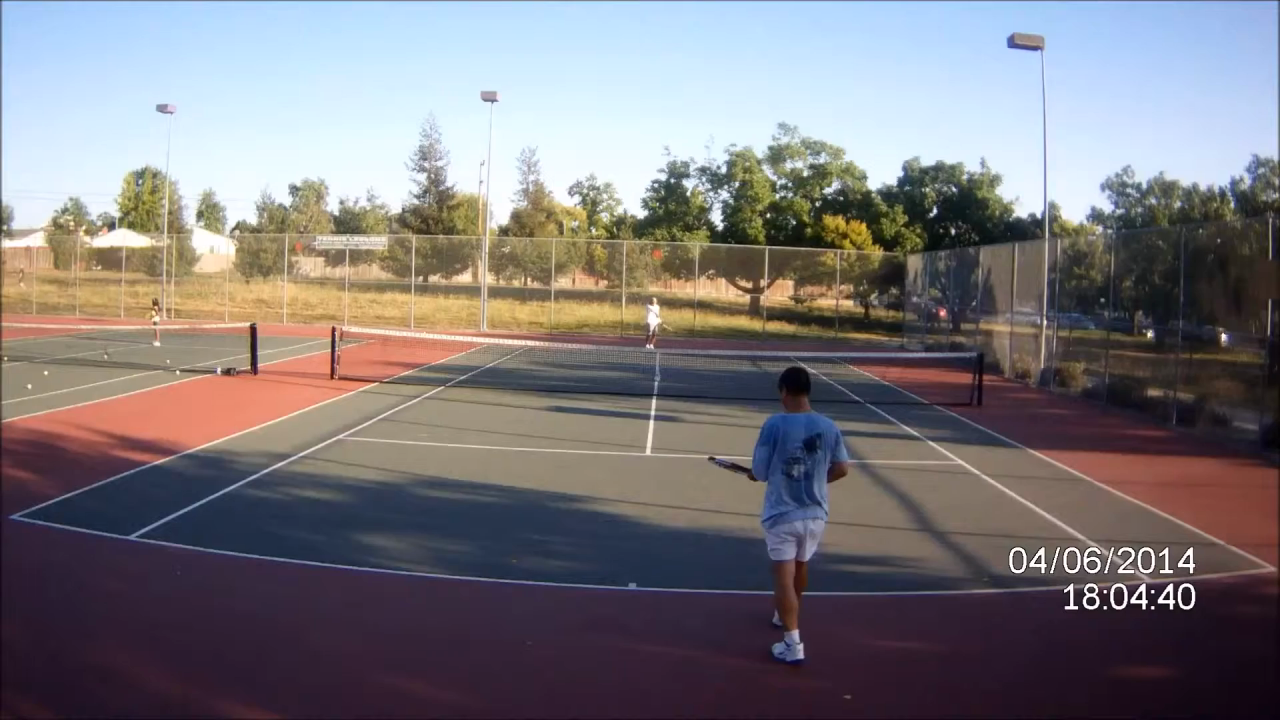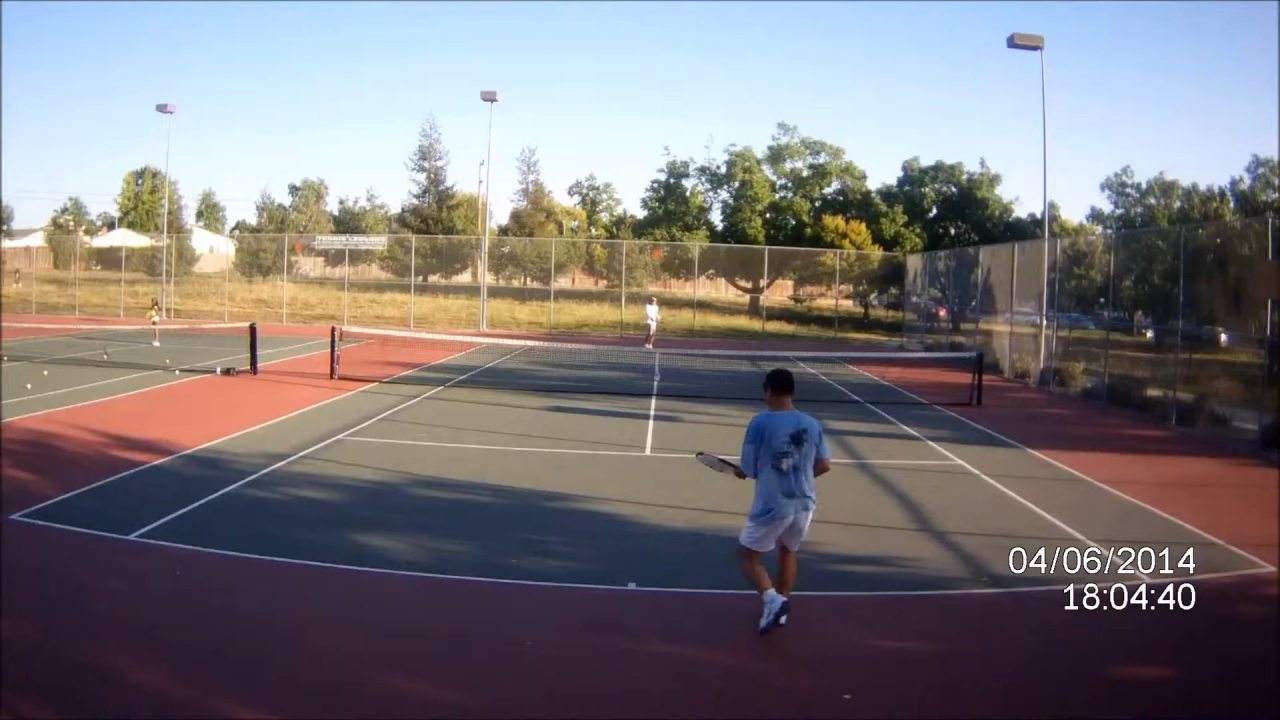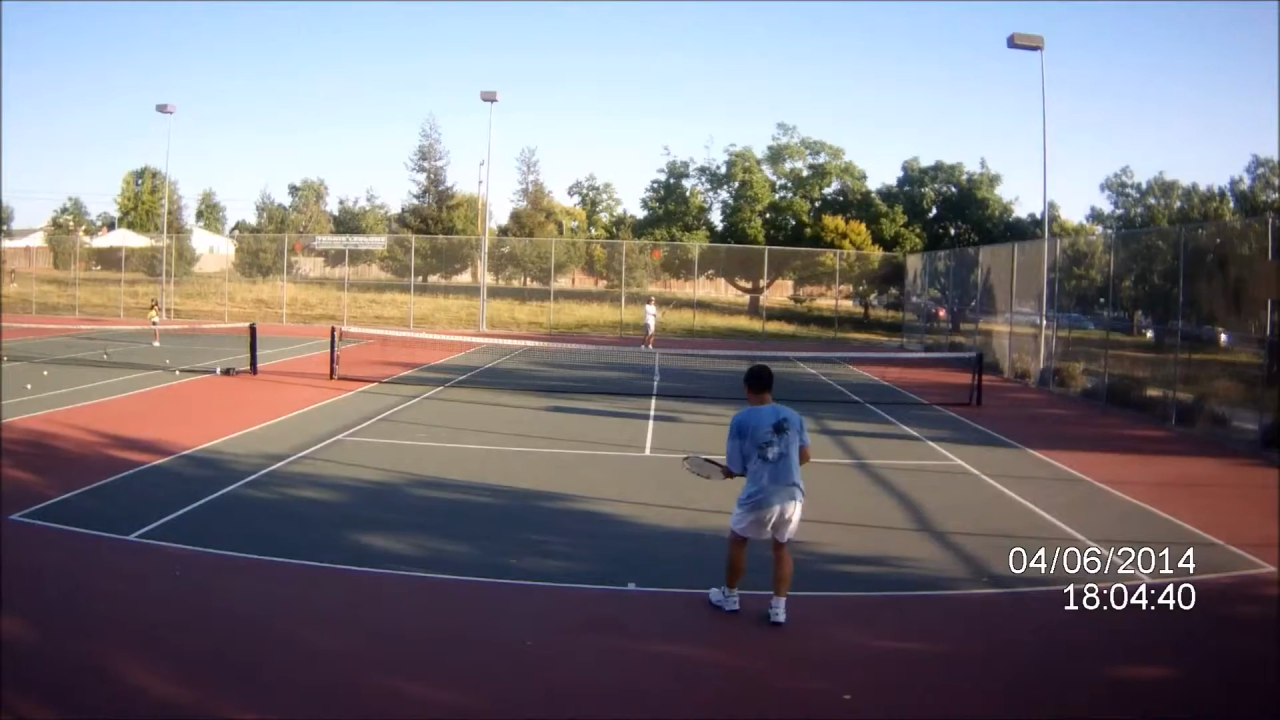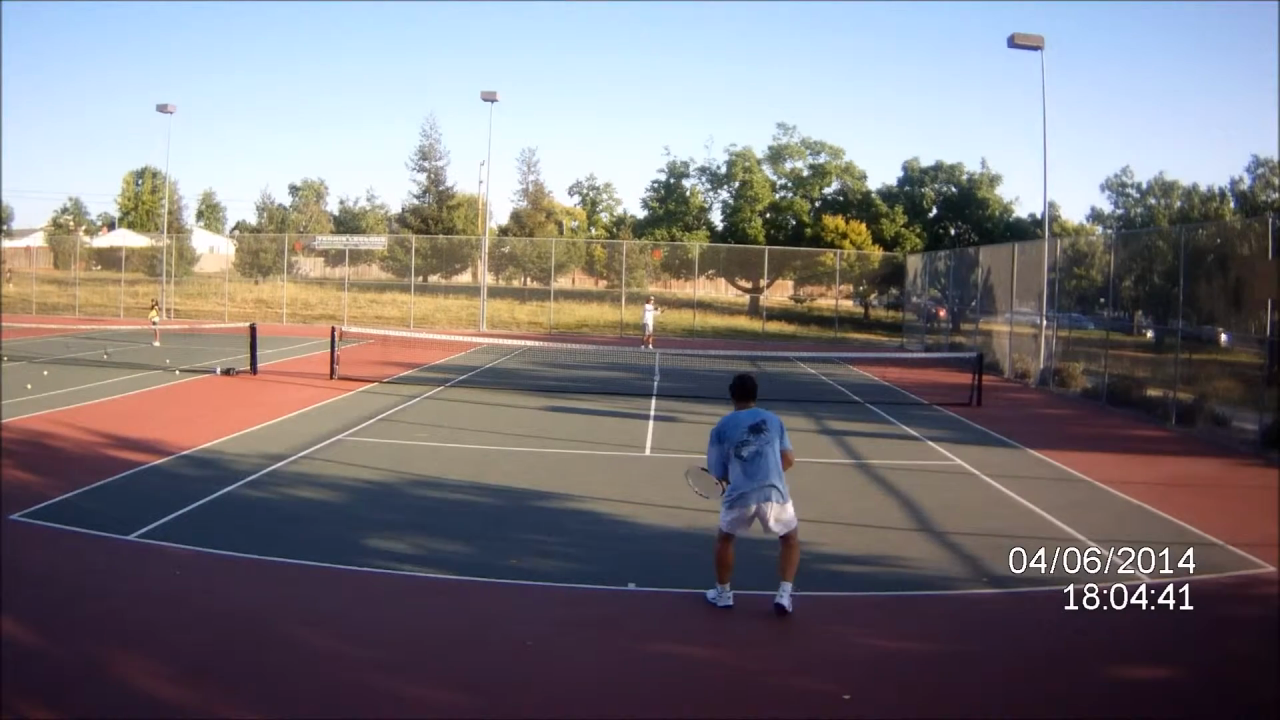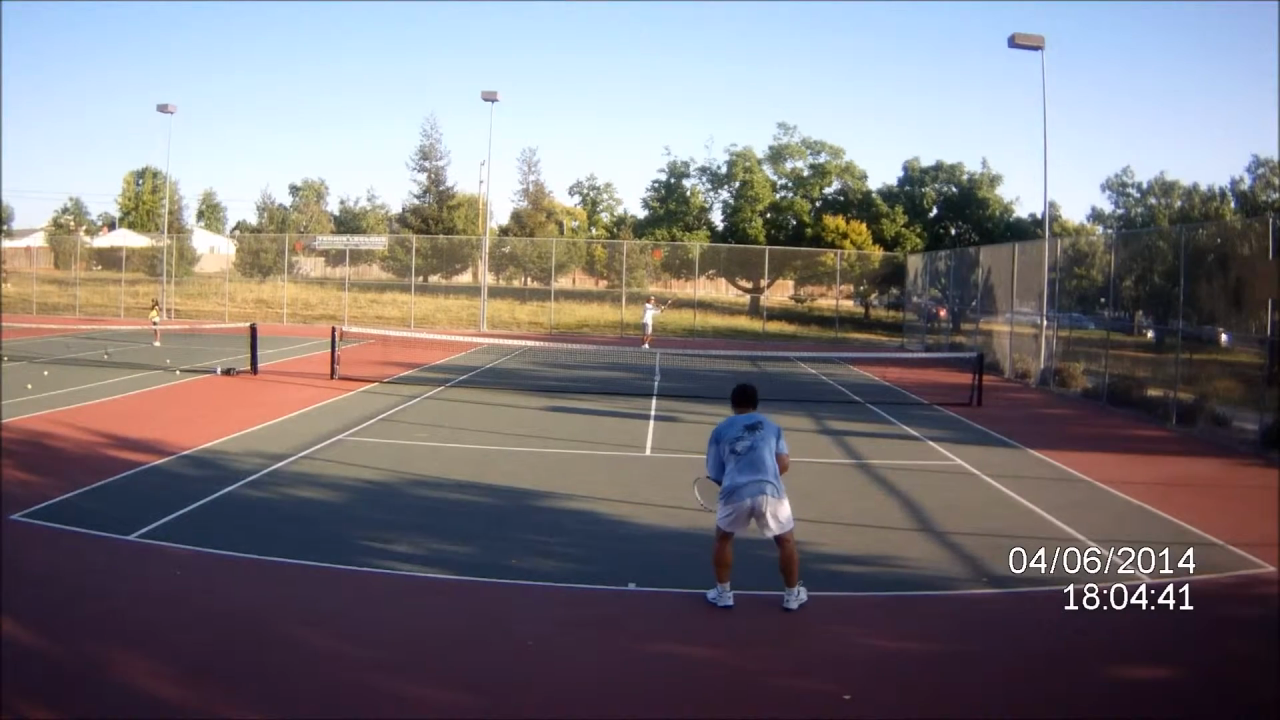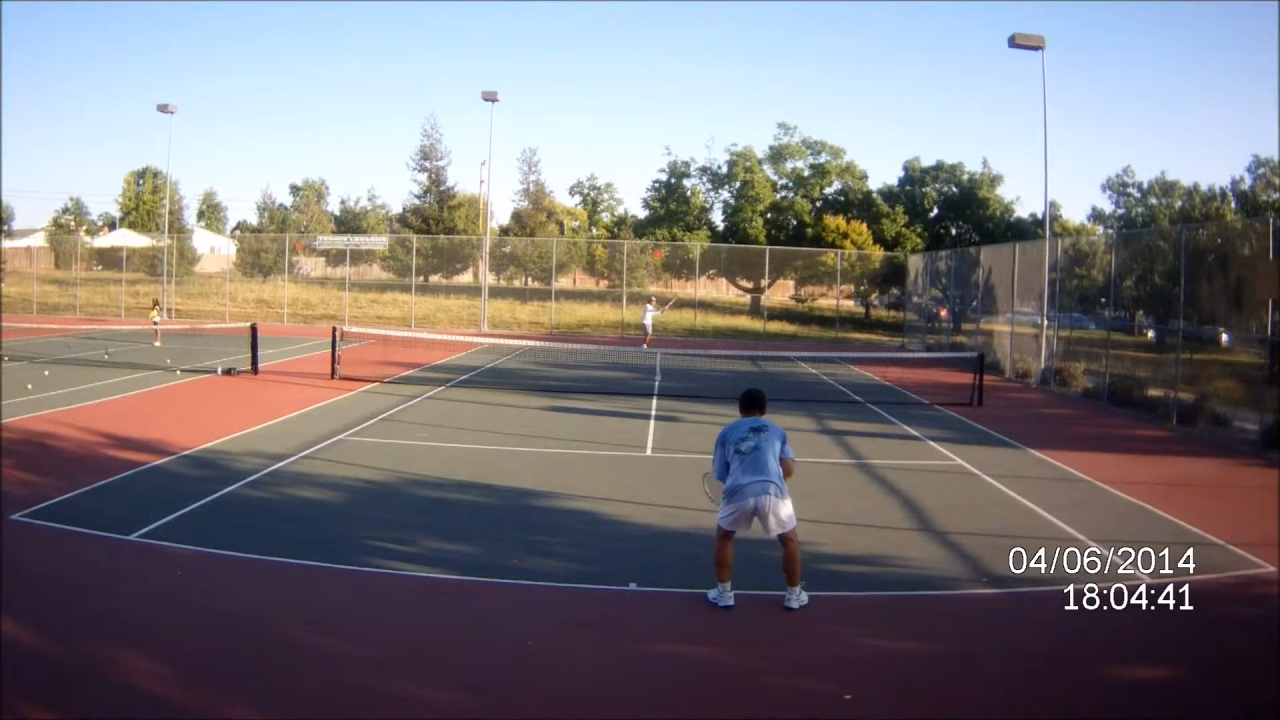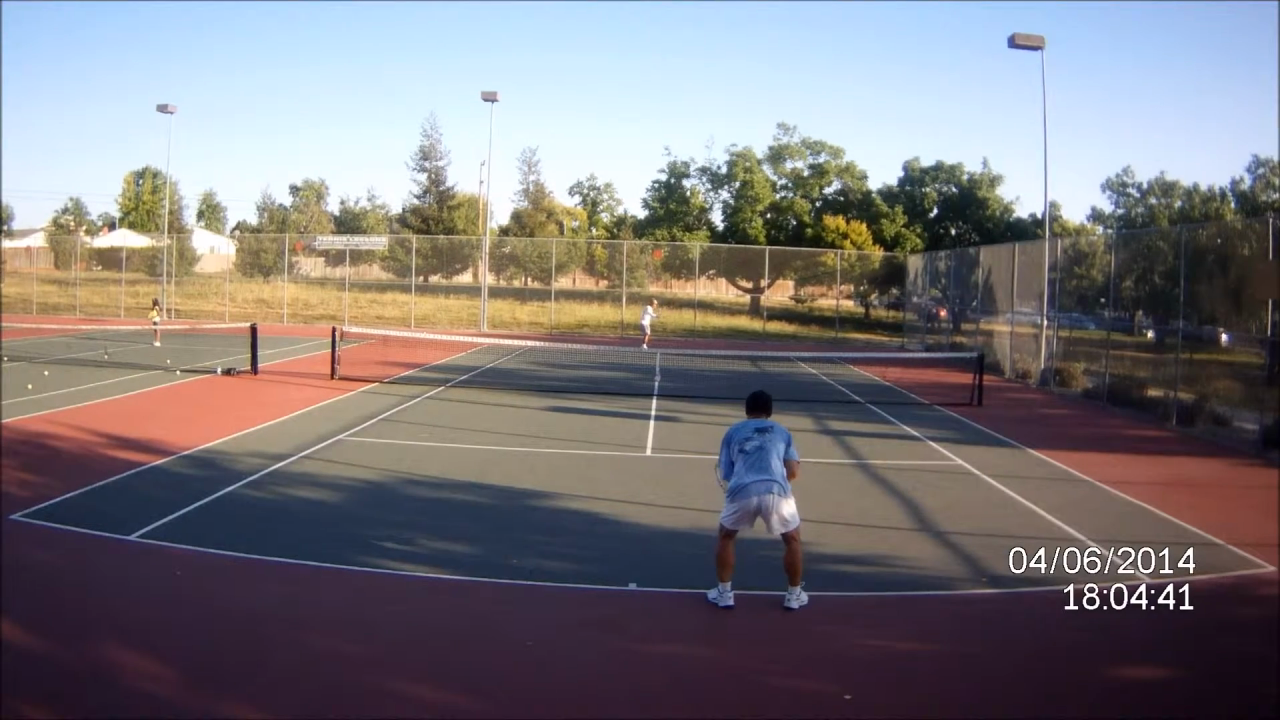
dt=0.2s
person 1, frame 1
left shoulder: (774, 425)
right shoulder: (829, 428)
left elbow: (759, 473)
right elbow: (841, 470)
left hip: (782, 514)
right hip: (815, 513)
left knee: (784, 576)
right knee: (800, 566)
left ankle: (792, 644)
right ankle: (785, 618)
person 1, frame 2
left shoulder: (759, 423)
right shoulder: (813, 425)
left elbow: (748, 471)
right elbow: (823, 466)
left hip: (770, 507)
right hip: (803, 505)
left knee: (747, 559)
right knee: (787, 552)
left ankle: (773, 599)
right ankle: (781, 610)
person 1, frame 3
left shoulder: (741, 420)
right shoulder: (793, 416)
left elbow: (734, 468)
right elbow: (806, 456)
left hip: (759, 497)
right hip: (792, 494)
left knee: (736, 545)
right knee: (781, 549)
left ankle: (729, 596)
right ankle: (778, 607)
person 1, frame 4
left shoulder: (721, 427)
right shoulder: (774, 420)
left elbow: (717, 472)
right elbow: (788, 460)
left hip: (740, 496)
right hip: (774, 493)
left knee: (725, 540)
right knee: (790, 540)
left ankle: (723, 593)
right ankle: (784, 593)
person 1, frame 5
left shoulder: (720, 430)
right shoulder: (771, 426)
left elbow: (715, 475)
right elbow: (783, 464)
left hip: (735, 493)
right hip: (769, 491)
left knee: (722, 539)
right knee: (786, 543)
left ankle: (723, 593)
right ankle: (792, 595)
person 1, frame 6
left shoulder: (727, 432)
right shoulder: (777, 430)
left elbow: (720, 475)
right elbow: (789, 469)
left hip: (738, 492)
right hip: (772, 491)
left knee: (723, 537)
right knee: (790, 541)
left ankle: (724, 592)
right ankle: (794, 594)
person 1, frame 7
left shoulder: (733, 432)
right shoulder: (782, 432)
left elbow: (726, 473)
right elbow: (793, 471)
left hip: (742, 492)
right hip: (776, 491)
left knee: (725, 537)
right knee: (792, 540)
left ankle: (724, 592)
right ankle: (794, 595)
